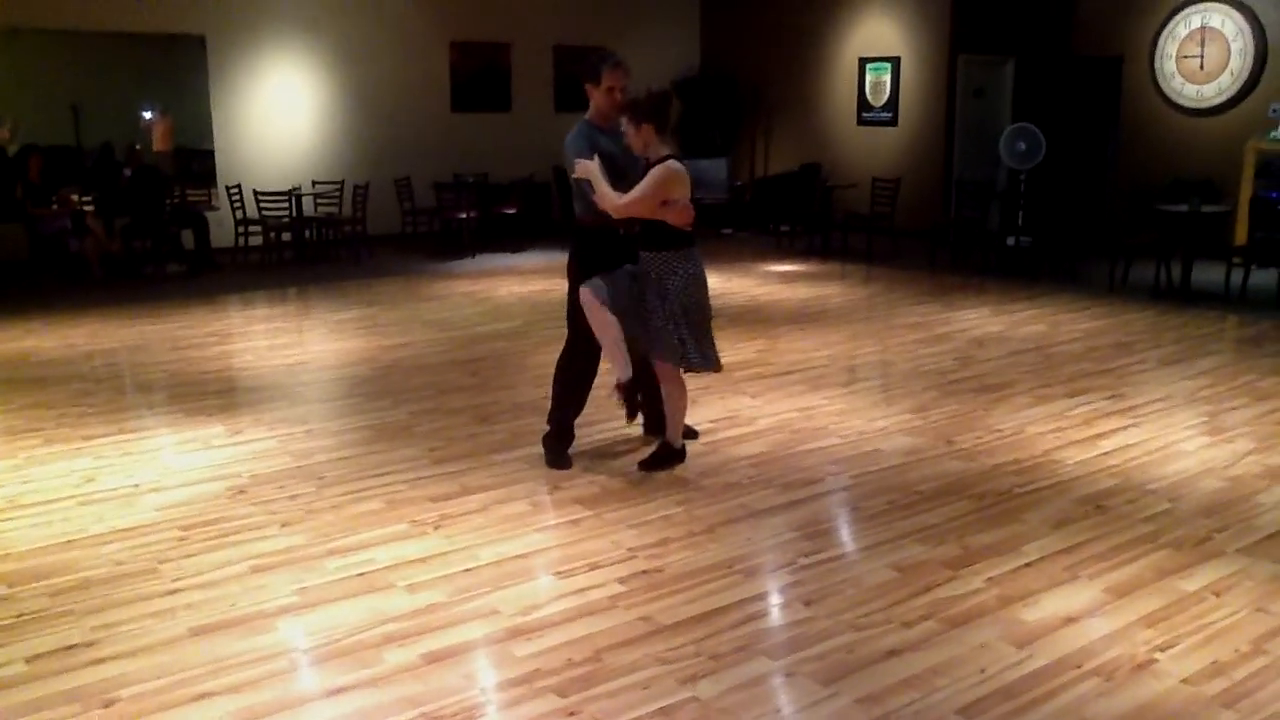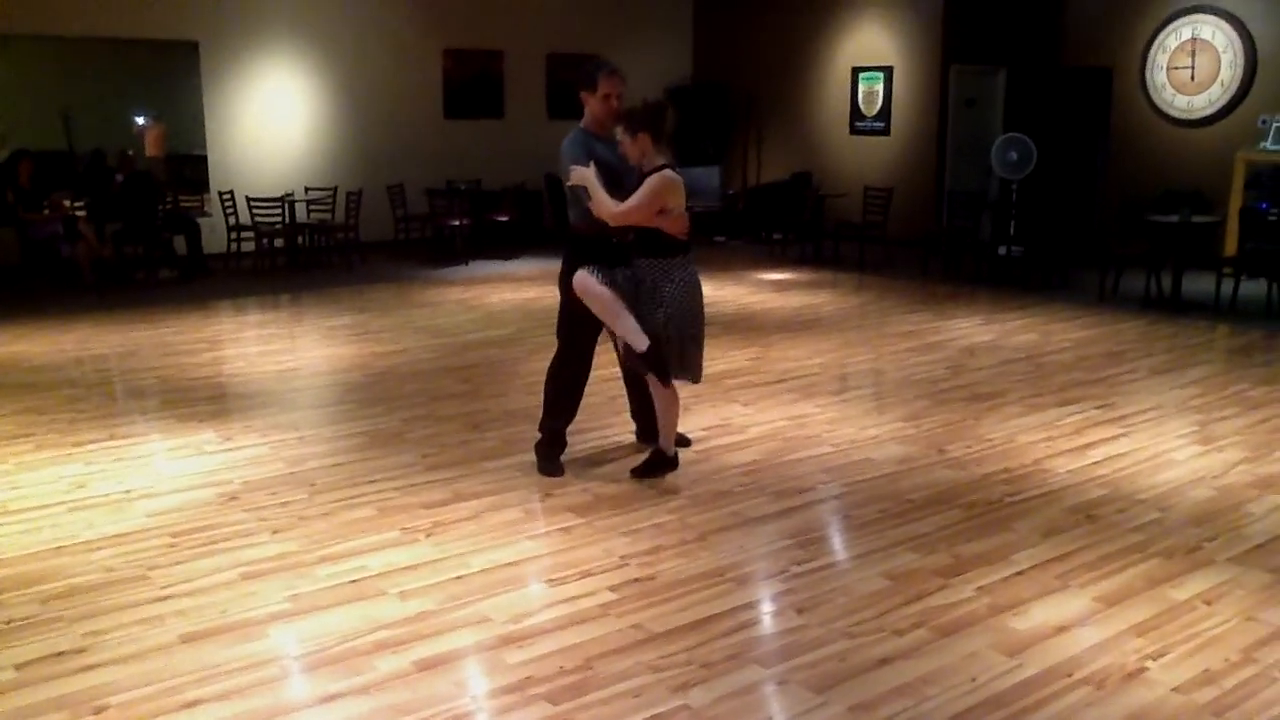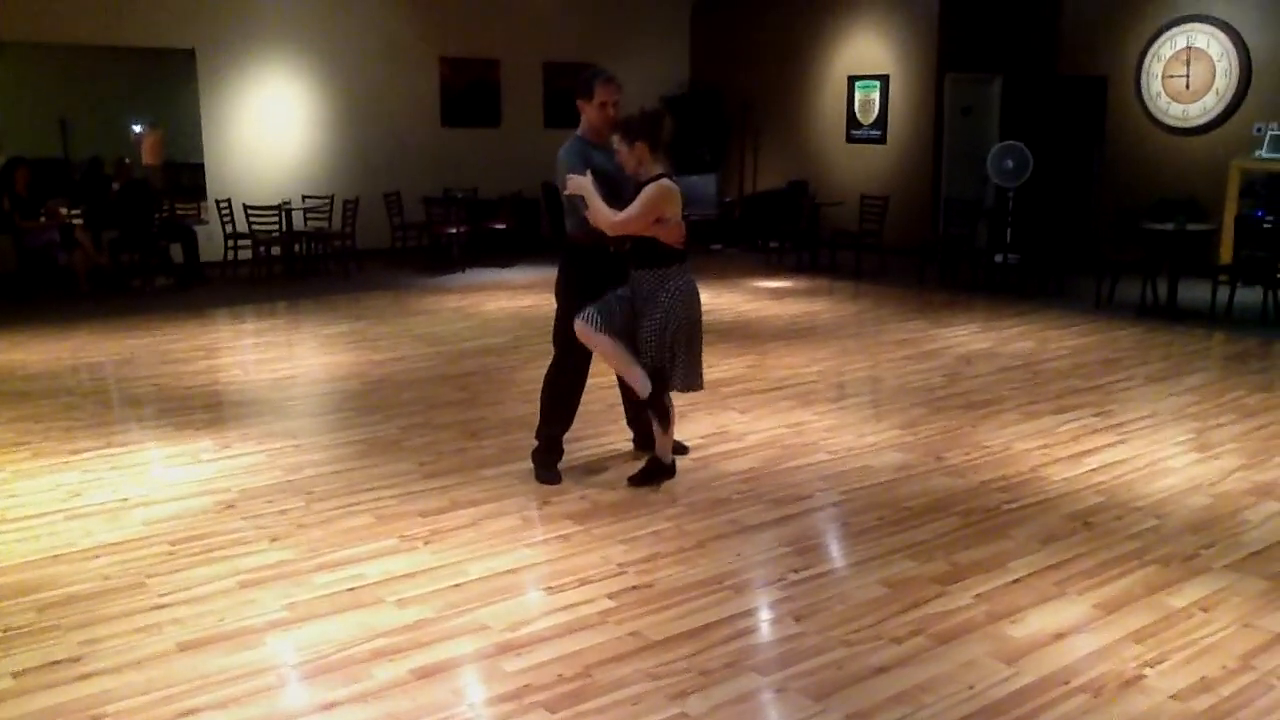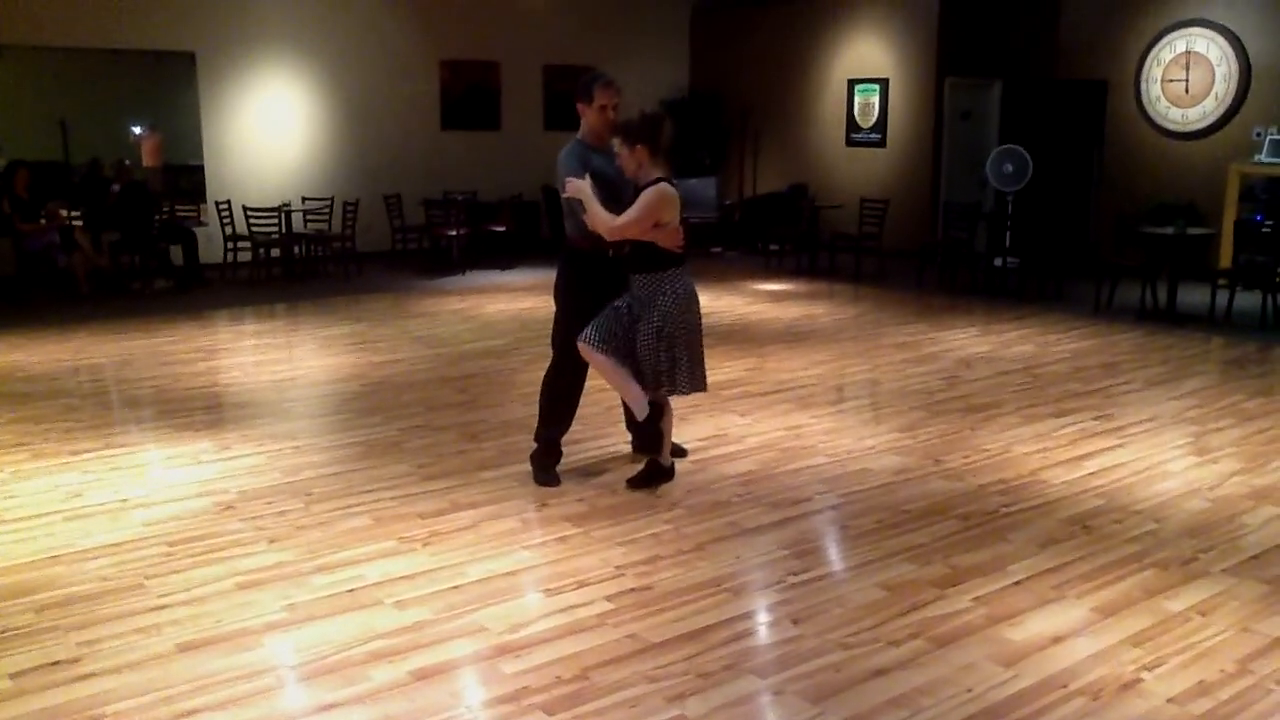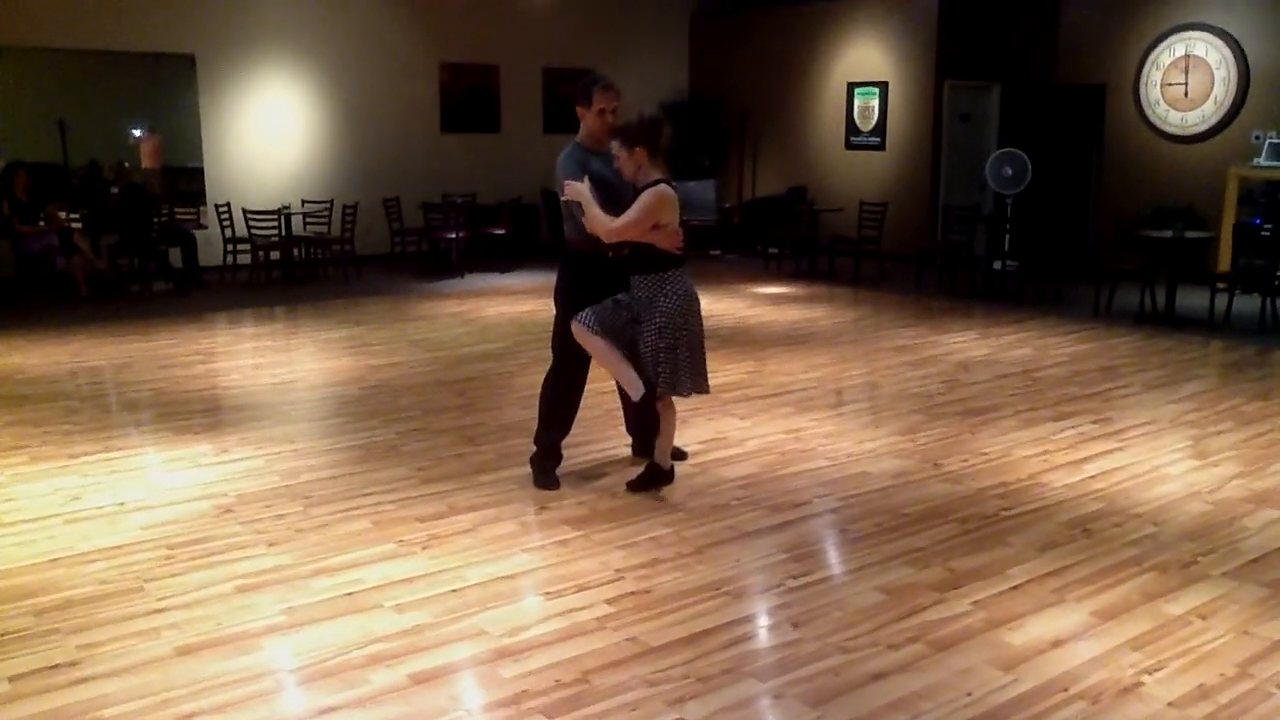
dt=0.2s
person 1, frame 1
left shoulder: (624, 132)
right shoulder: (580, 140)
right wrist: (664, 213)
left hip: (629, 245)
right hip: (594, 248)
right knee: (584, 345)
left ankle: (656, 418)
right ankle: (558, 436)
person 1, frame 2
left shoulder: (620, 139)
right shoulder: (576, 147)
right wrist: (659, 222)
left hip: (623, 252)
right hip: (588, 256)
right knee: (575, 352)
left ankle: (649, 426)
right ankle: (550, 443)
person 1, frame 3
left shoulder: (617, 148)
right shoulder: (573, 155)
right wrist: (656, 231)
left hip: (619, 262)
right hip: (584, 265)
right knee: (571, 360)
left ankle: (646, 433)
right ankle: (547, 451)
person 1, frame 4
left shoulder: (618, 152)
right shoulder: (573, 159)
left elbow: (629, 206)
right wrist: (653, 235)
left hip: (619, 266)
right hip: (583, 269)
right knee: (569, 362)
right ankle: (545, 453)
person 1, frame 5
left shoulder: (618, 154)
right shoulder: (572, 162)
left elbow: (630, 209)
right wrist: (653, 237)
left hip: (619, 269)
right hip: (583, 272)
right knee: (569, 366)
left ankle: (646, 438)
right ankle: (545, 456)
person 2, frame 1
left shoulder: (669, 171)
right shoulder: (656, 169)
left elbow: (619, 208)
right elbow: (631, 210)
left wrist: (594, 174)
left hip: (675, 275)
right hip: (649, 270)
left knee: (667, 364)
right knee: (590, 296)
left ankle: (674, 445)
right ankle: (627, 373)
person 2, frame 2
left shoulder: (665, 180)
right shoulder: (651, 178)
left elbow: (615, 215)
right elbow: (627, 218)
left wrist: (591, 181)
right wrist: (595, 191)
left hip: (671, 283)
right hip: (646, 277)
right knee: (584, 280)
left ankle: (667, 453)
right ankle: (644, 348)
person 2, frame 3
left shoulder: (662, 189)
right shoulder: (649, 187)
left elbow: (614, 225)
right elbow: (624, 226)
left wrist: (588, 190)
left hip: (667, 293)
right hip: (644, 288)
left knee: (656, 383)
right knee: (586, 326)
left ankle: (664, 461)
right ankle: (647, 390)
person 2, frame 4
left shoulder: (660, 193)
right shoulder: (648, 190)
left elbow: (612, 230)
right elbow: (622, 231)
left wrist: (586, 194)
left hip: (665, 297)
right hip: (644, 294)
left knee: (656, 388)
right knee: (590, 344)
left ankle: (662, 463)
right ankle: (645, 411)
person 2, frame 5
left shoulder: (659, 194)
right shoulder: (649, 192)
left elbow: (610, 232)
left wrist: (584, 196)
left hip: (665, 297)
right hip: (645, 294)
left knee: (659, 390)
right knee: (583, 326)
left ankle: (662, 466)
right ankle: (640, 391)
